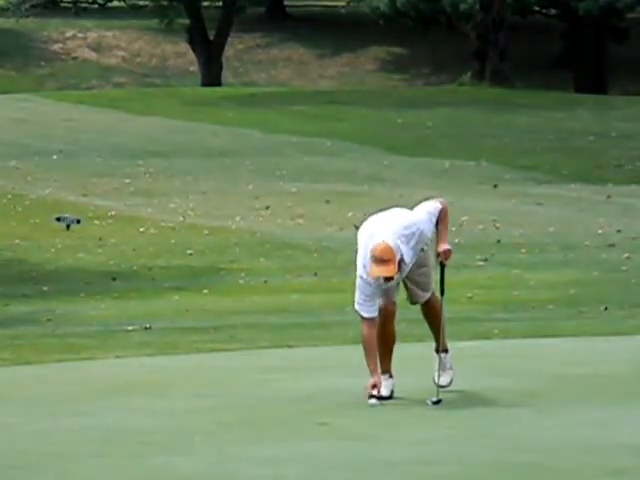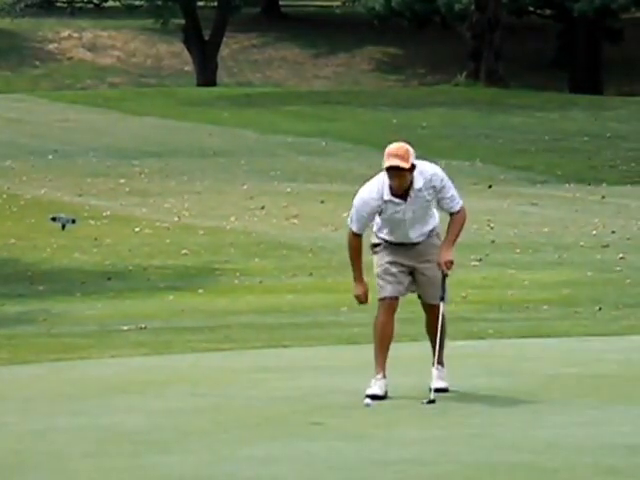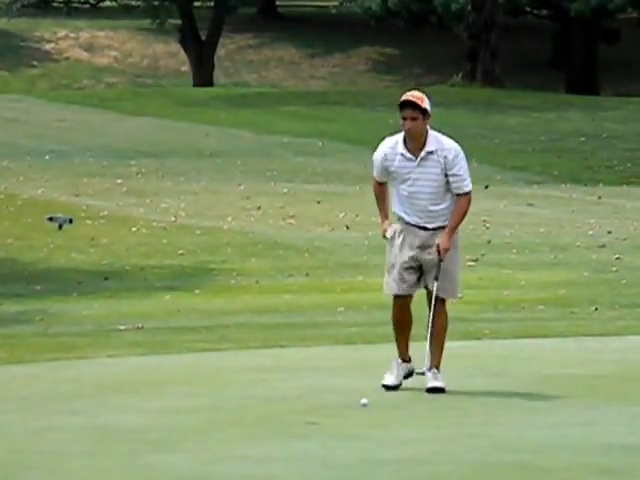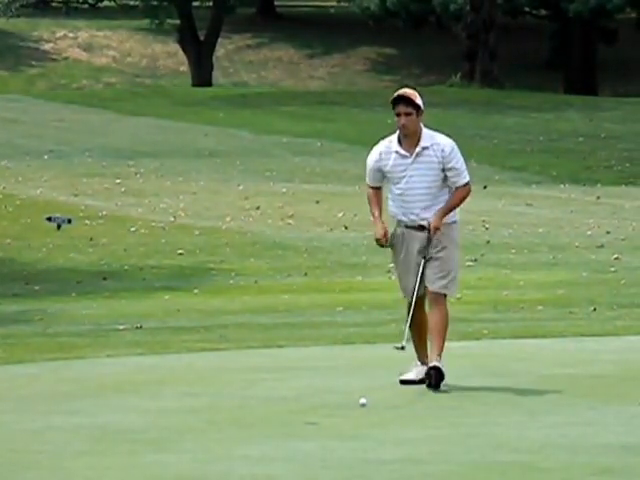
dt=0.5s
person 1, frame 1
left shoulder: (415, 228)
right shoulder: (367, 271)
left elbow: (440, 204)
right elbow: (368, 325)
left wrist: (442, 241)
right wrist: (374, 374)
left hip: (415, 246)
left knee: (426, 299)
right knee: (386, 310)
left ankle: (442, 351)
right ankle: (386, 377)
person 1, frame 2
left shoulder: (433, 176)
right shoulder: (369, 195)
left elbow: (458, 212)
right elbow: (355, 235)
left wrist: (449, 249)
right wrist: (358, 281)
left hip: (427, 242)
right hip: (390, 246)
left knee: (433, 305)
right knee: (387, 304)
left ankle: (438, 366)
right ankle: (379, 376)
person 1, frame 3
left shoulder: (449, 150)
right shoulder: (387, 150)
left elbow: (464, 195)
right elbow: (379, 182)
left wrist: (448, 235)
right wrist: (384, 218)
left hip: (441, 234)
right hip: (405, 231)
left knee: (437, 301)
right knee: (400, 297)
left ankle: (434, 370)
right ankle: (402, 362)
person 1, frame 4
left shoulder: (444, 146)
right shoulder: (382, 152)
left elbow: (463, 186)
right elbow: (373, 187)
left wrist: (440, 215)
right wrist: (378, 222)
left hip: (440, 230)
right hip: (405, 232)
left knee: (437, 295)
right knee: (414, 299)
left ankle: (436, 361)
right ankle: (422, 363)
